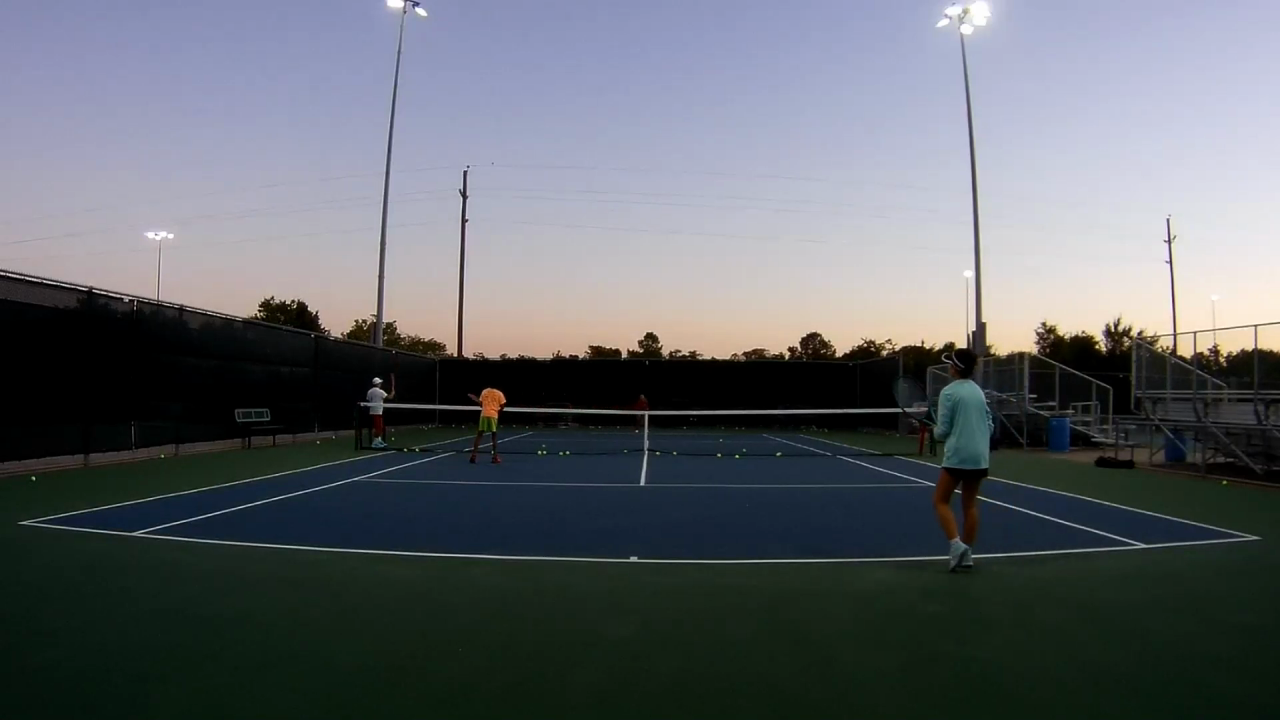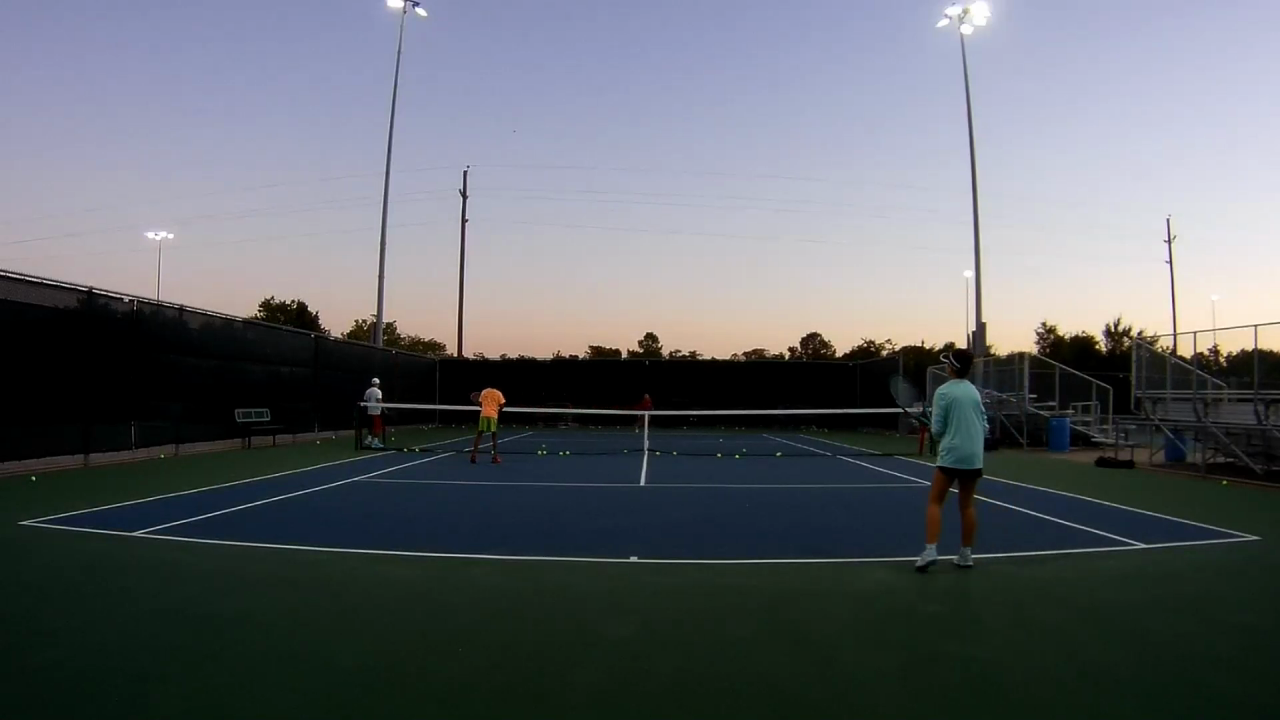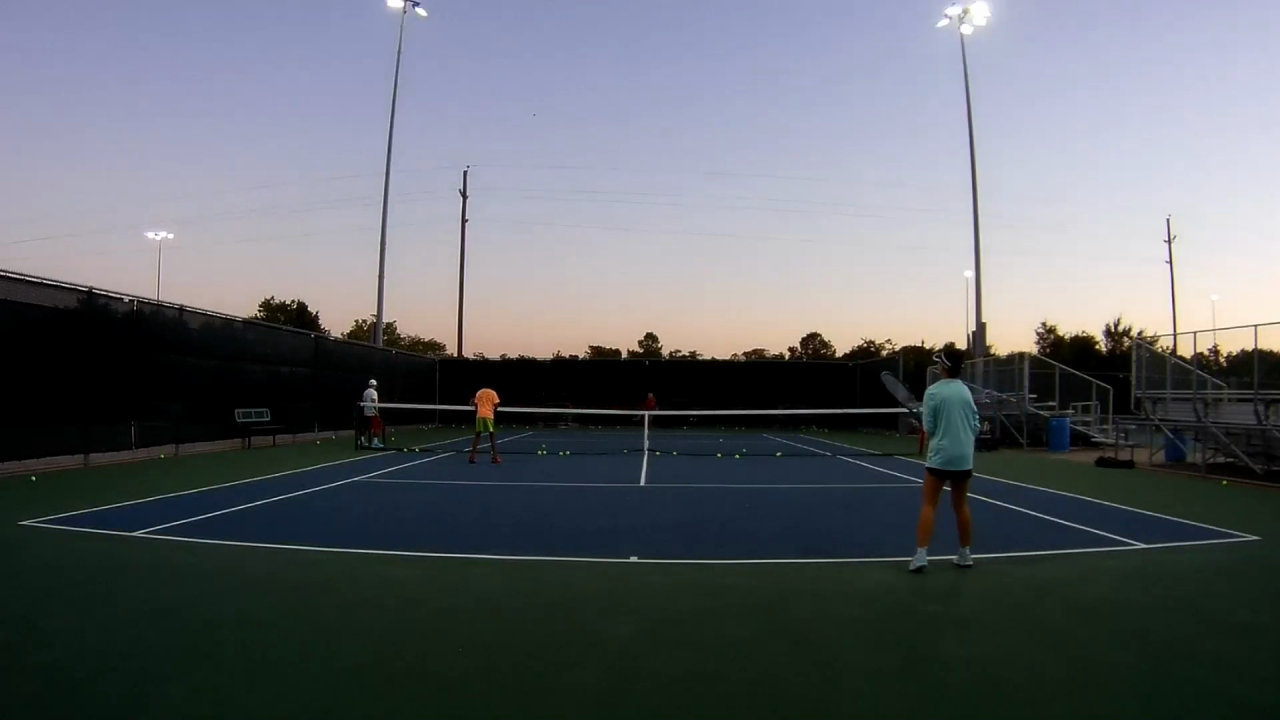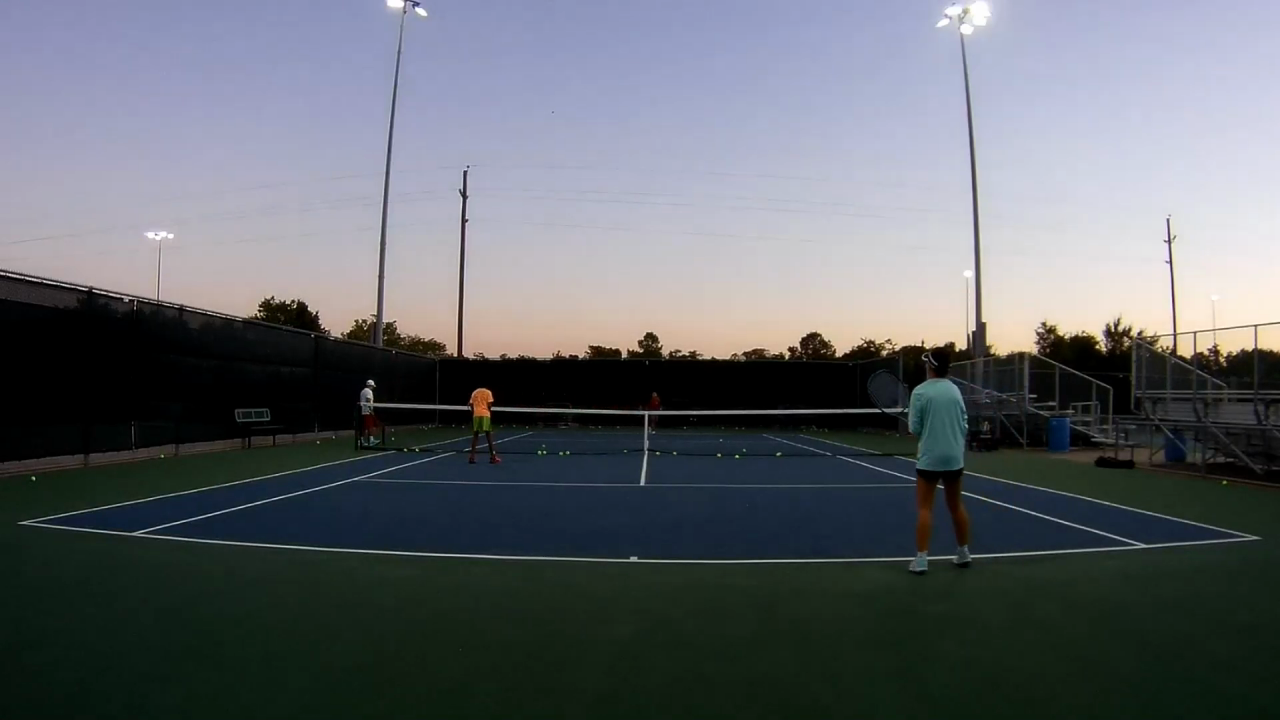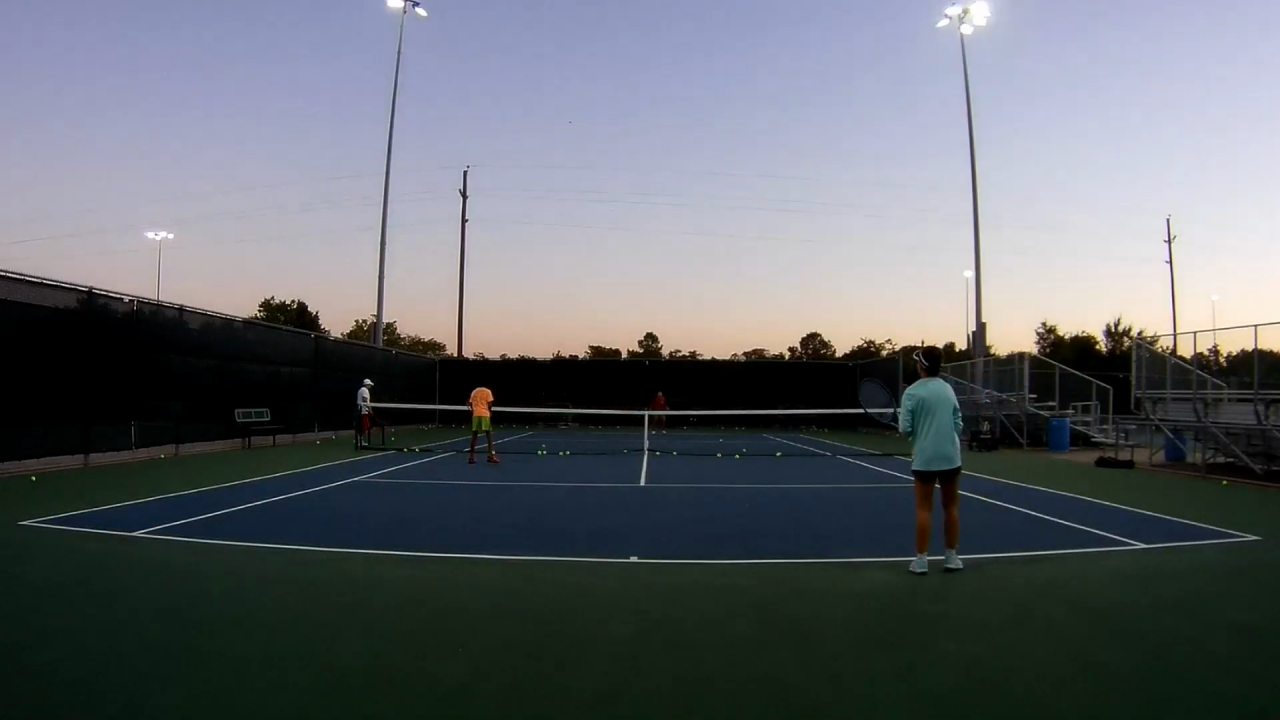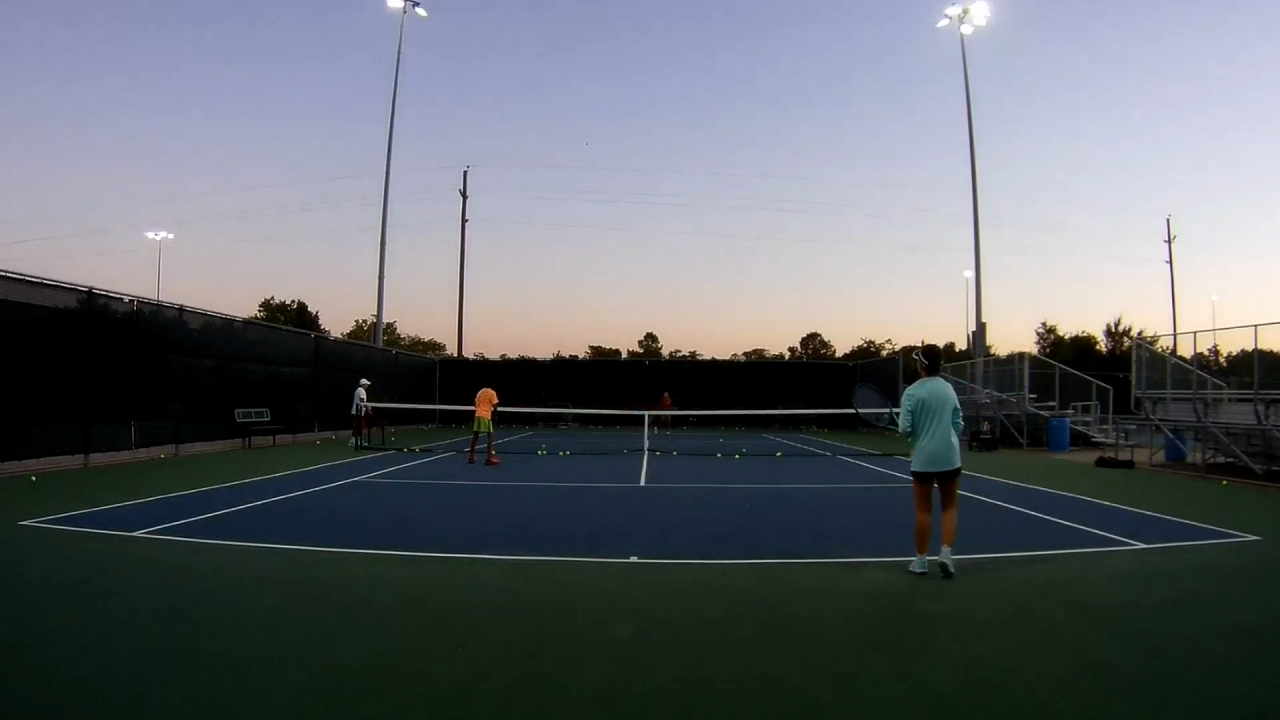
dt=0.2s
person 1, frame 1
left shoulder: (949, 392)
right shoulder: (978, 391)
left elbow: (943, 430)
right elbow: (989, 426)
left wrist: (936, 432)
left hip: (957, 456)
right hip: (980, 457)
left knee: (941, 502)
right knee: (970, 505)
left ankle: (957, 544)
right ankle: (966, 554)
person 1, frame 2
left shoulder: (943, 391)
right shoulder: (974, 391)
left elbow: (937, 428)
right elbow: (984, 426)
left wrist: (942, 433)
left hip: (951, 455)
right hip: (974, 457)
left knee: (935, 503)
right knee: (967, 506)
left ankle: (930, 549)
right ankle: (966, 554)
person 1, frame 3
left shoulder: (933, 391)
right shoulder: (966, 391)
left elbow: (928, 428)
right elbow: (976, 426)
left hip: (940, 456)
right hip: (963, 457)
left knee: (928, 505)
right knee: (961, 506)
left ankle: (921, 555)
right ankle: (965, 554)
person 1, frame 4
left shoulder: (920, 391)
right shoulder: (955, 391)
left elbow: (914, 428)
right elbow: (964, 426)
left hip: (929, 457)
right hip: (954, 457)
left knee: (924, 508)
right knee: (956, 506)
left ankle: (921, 558)
right ankle: (963, 552)
person 1, frame 5
left shoulder: (912, 392)
right shoulder: (948, 390)
left elbow: (905, 428)
right elbow: (958, 425)
left hip: (925, 458)
right hip: (950, 456)
left knee: (924, 509)
right knee: (951, 507)
left ankle: (921, 559)
right ankle: (952, 555)
person 1, frame 6
left shoulder: (912, 392)
right shoulder: (949, 389)
left elbow: (905, 428)
right elbow: (959, 424)
left hip: (924, 458)
right hip: (949, 457)
left knee: (923, 510)
right knee: (949, 508)
left ankle: (921, 560)
right ankle: (945, 552)
